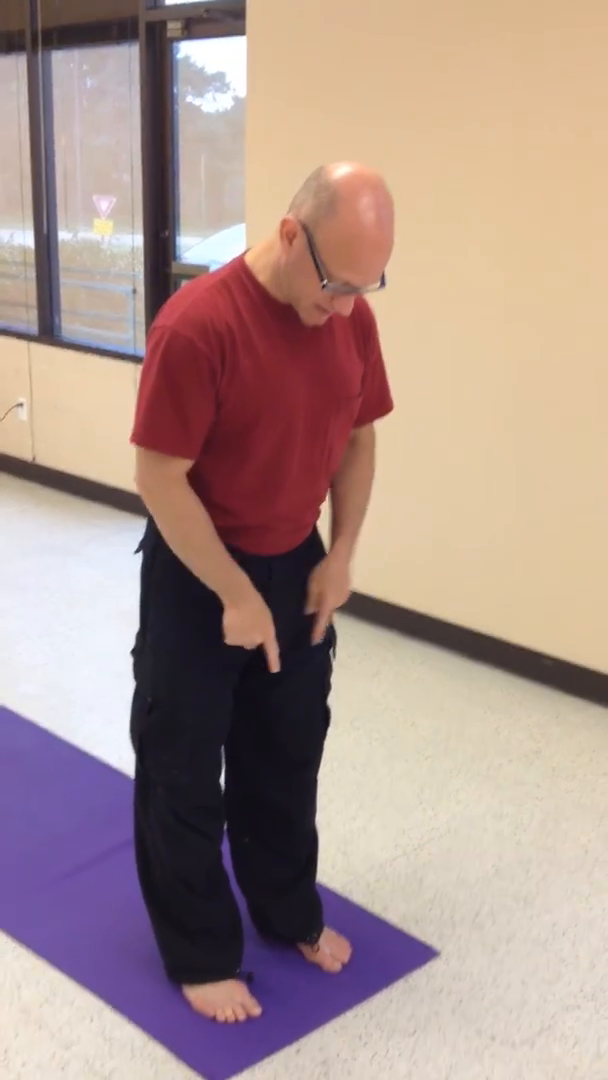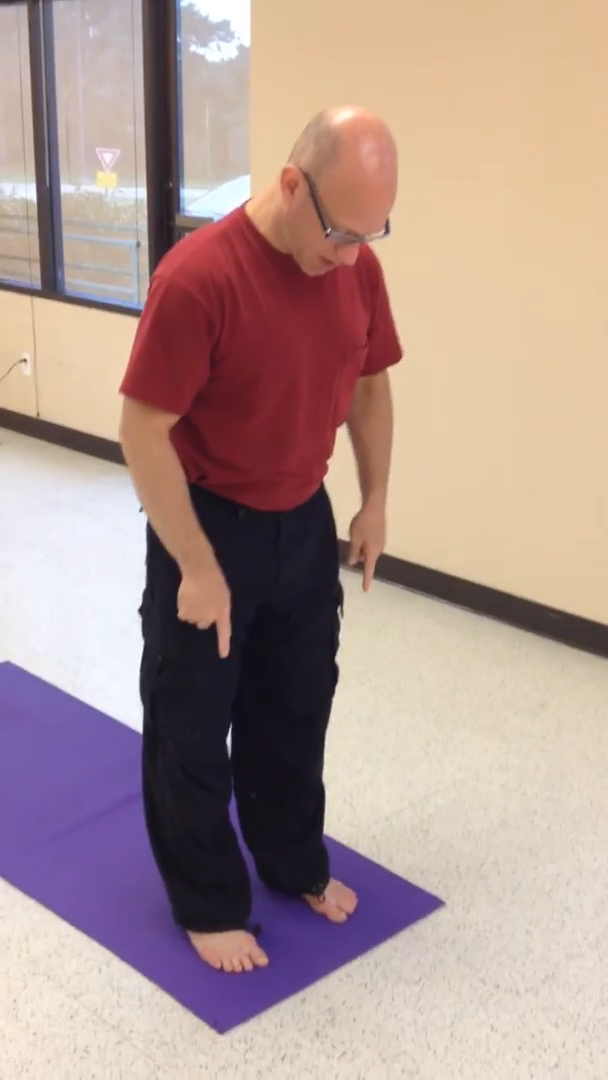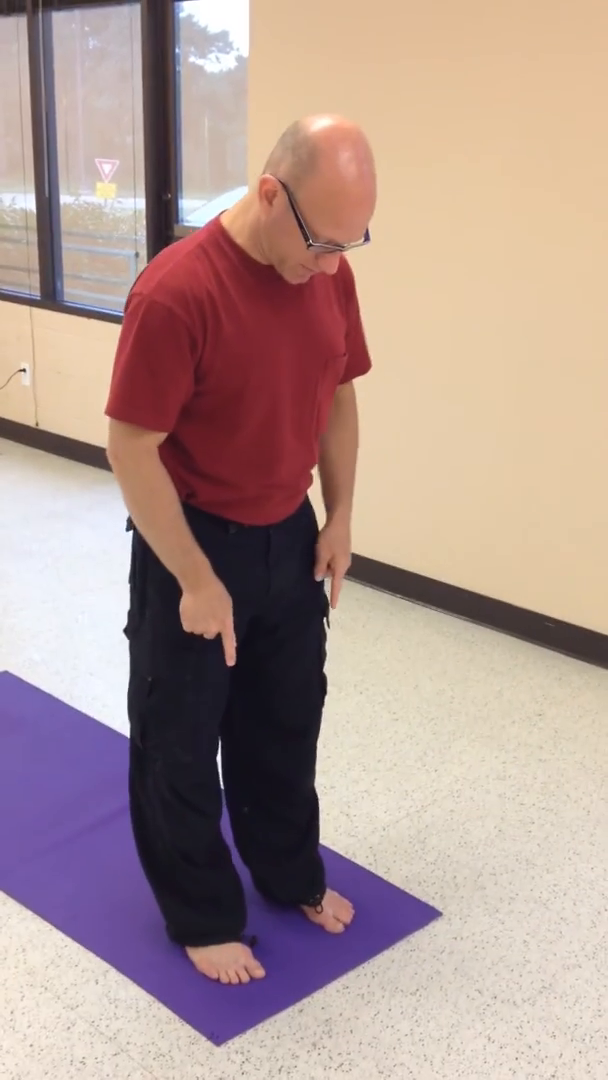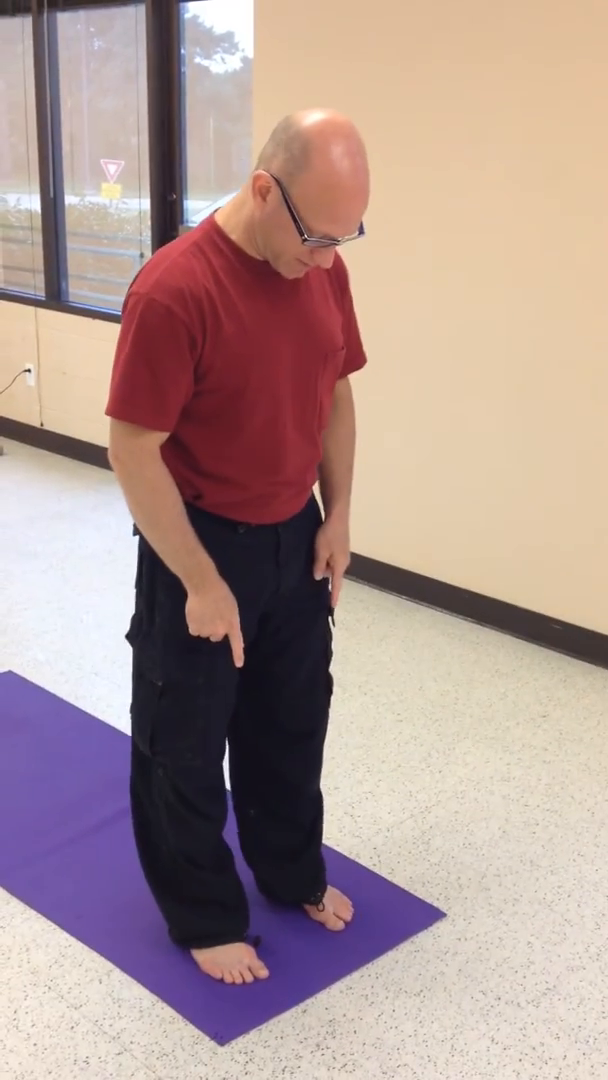
dt=0.3s
person 1, frame 1
left shoulder: (352, 318)
right shoulder: (197, 323)
right elbow: (160, 479)
left wrist: (339, 554)
right wrist: (236, 595)
left hip: (298, 567)
right hip: (199, 578)
left knee: (288, 755)
right knee: (184, 771)
left ankle: (289, 910)
right ankle: (199, 953)
person 1, frame 2
left shoulder: (358, 268)
right shoulder: (197, 277)
left elbow: (370, 386)
right elbow: (144, 431)
left wrist: (374, 503)
right wrist: (197, 568)
left hip: (305, 524)
right hip: (207, 529)
left knee: (296, 712)
right knee: (193, 729)
left ankle: (295, 862)
right ankle: (208, 904)
person 1, frame 3
left shoulder: (330, 276)
right shoulder: (175, 292)
right elbow: (131, 450)
left wrist: (338, 517)
right wrist: (197, 581)
left hip: (291, 539)
right hip: (193, 548)
left knee: (287, 721)
right knee: (180, 742)
left ankle: (291, 874)
right ankle: (201, 916)
person 1, frame 4
left shoulder: (325, 271)
right shoulder: (173, 292)
right elbow: (134, 452)
left wrist: (337, 516)
right wrist: (202, 584)
left hip: (296, 541)
right hip: (199, 549)
left knee: (293, 723)
right knee: (185, 746)
left ankle: (294, 875)
right ankle: (203, 917)
